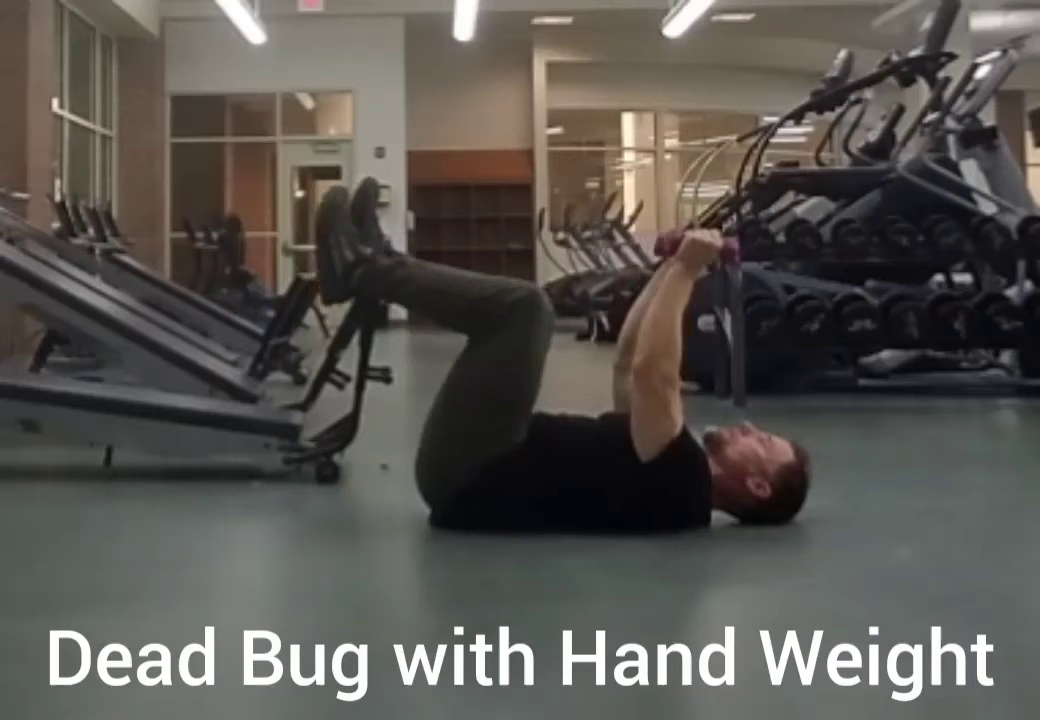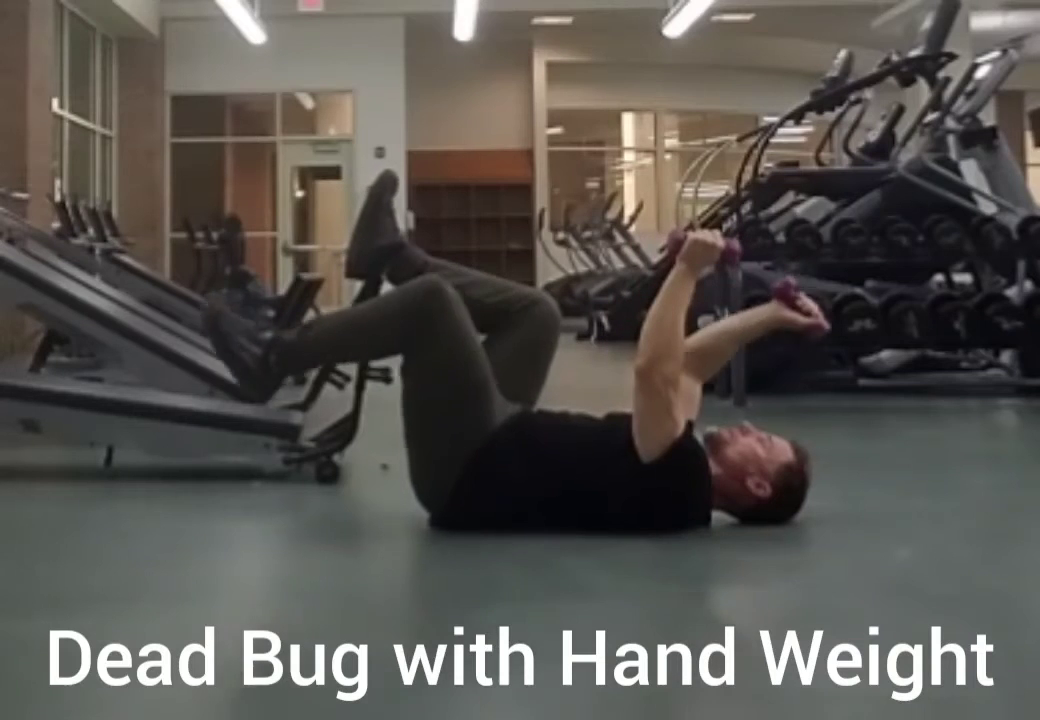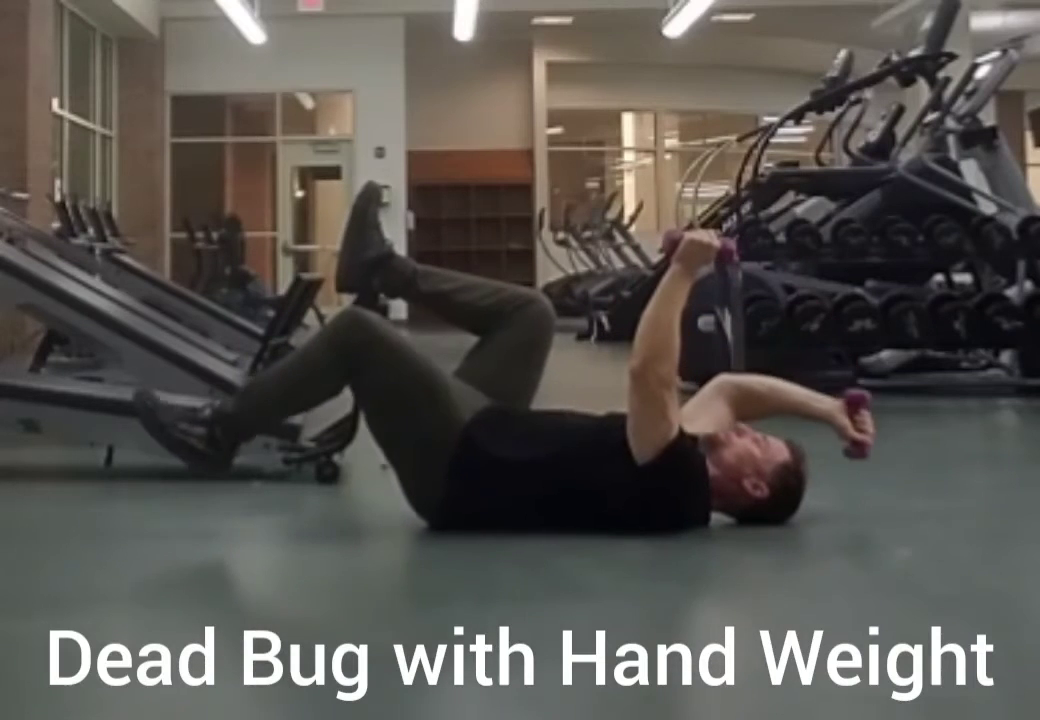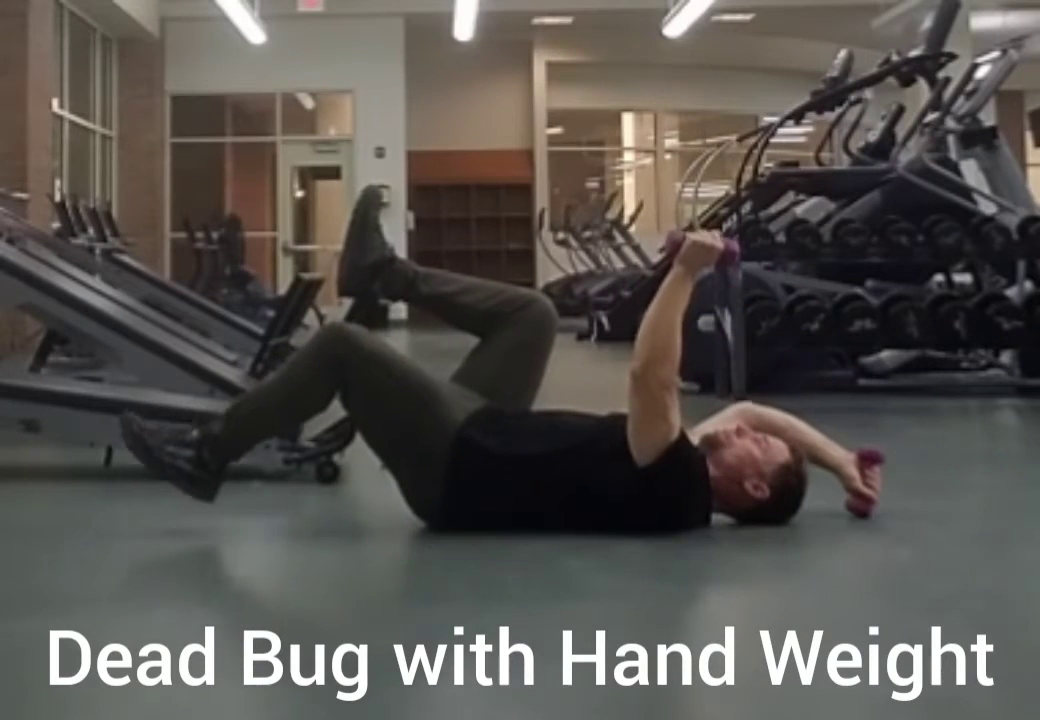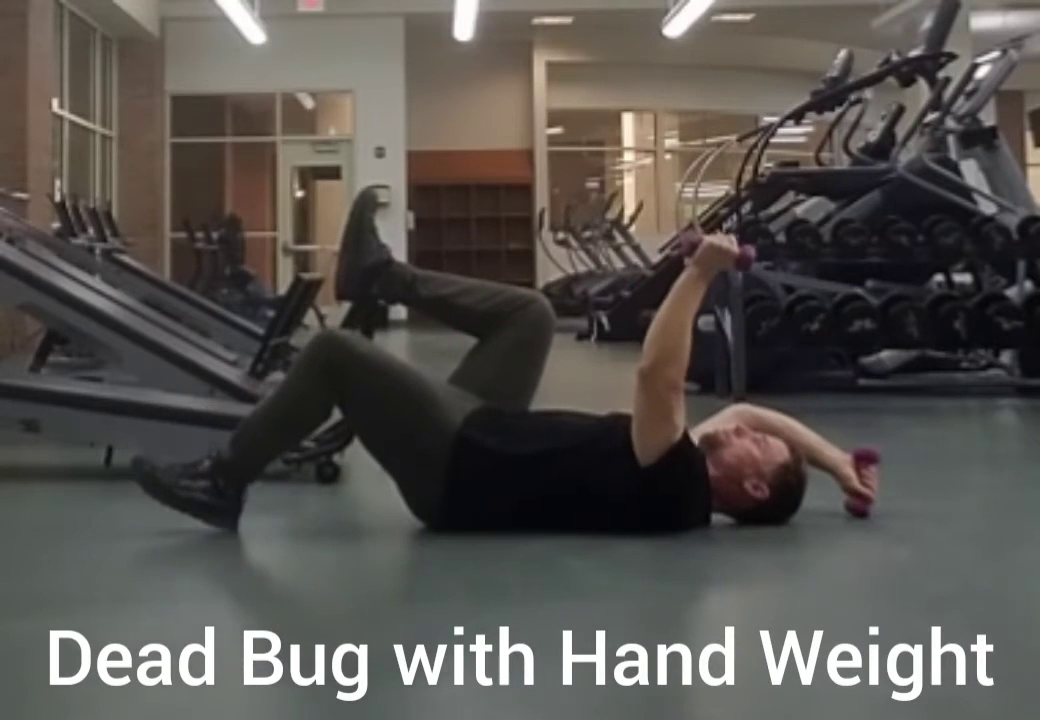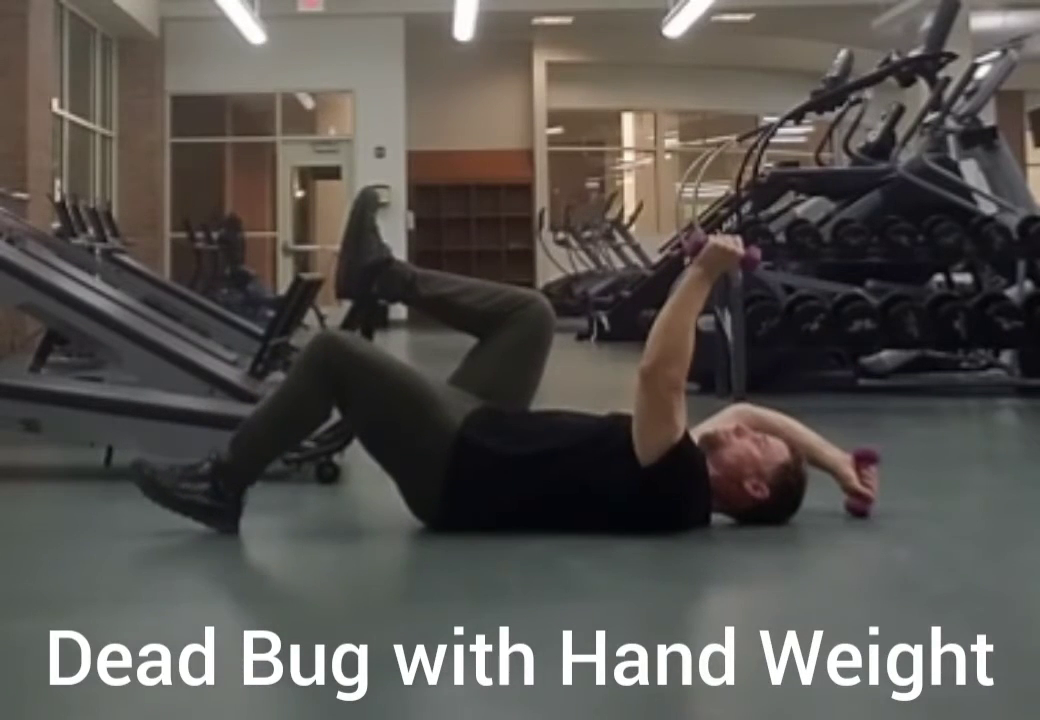
dt=0.4s
person 1, frame 1
left shoulder: (681, 483)
right shoulder: (675, 464)
left elbow: (653, 374)
right elbow: (627, 363)
left wrist: (685, 272)
right wrist: (669, 273)
left hip: (468, 480)
right hip: (479, 474)
left knee: (521, 304)
right knee: (524, 310)
left ankle: (358, 270)
right ankle: (371, 263)
person 1, frame 2
left shoulder: (680, 485)
right shoulder: (684, 466)
left elbow: (655, 373)
right elbow: (689, 362)
left wrist: (687, 270)
right wrist: (774, 315)
left hip: (468, 475)
right hip: (494, 452)
left knee: (435, 300)
right knee: (536, 311)
left ankle: (274, 360)
right ankle: (392, 256)
person 1, frame 3
left shoulder: (676, 487)
right shoulder: (693, 465)
left elbow: (648, 376)
right elbow: (729, 388)
left wrist: (682, 271)
right wrist: (830, 409)
left hip: (460, 470)
right hip: (489, 440)
left knee: (358, 334)
right knee: (530, 311)
left ankle: (217, 434)
right ankle: (384, 269)
person 1, frame 4
left shoulder: (675, 488)
right shoulder: (695, 472)
left elbow: (648, 378)
right elbow: (750, 406)
left wrist: (684, 273)
right wrist: (842, 459)
left hip: (459, 467)
right hip: (486, 435)
left knee: (342, 344)
right knee: (532, 311)
left ankle: (207, 456)
right ankle: (387, 273)
person 1, frame 5
left shoulder: (673, 486)
right shoulder: (695, 472)
left elbow: (656, 377)
right elbow: (747, 409)
left wrist: (698, 275)
right wrist: (838, 462)
left hip: (457, 468)
right hip: (484, 436)
left knee: (334, 352)
right knee: (530, 311)
left ankle: (222, 483)
right ankle: (383, 277)
person 1, frame 6
left shoulder: (675, 488)
right shoulder: (691, 478)
left elbow: (658, 375)
right elbow: (749, 408)
left wrist: (701, 274)
right wrist: (838, 460)
left hip: (458, 468)
right hip: (484, 435)
left knee: (333, 353)
right knee: (530, 310)
left ankle: (221, 486)
right ankle: (383, 276)
